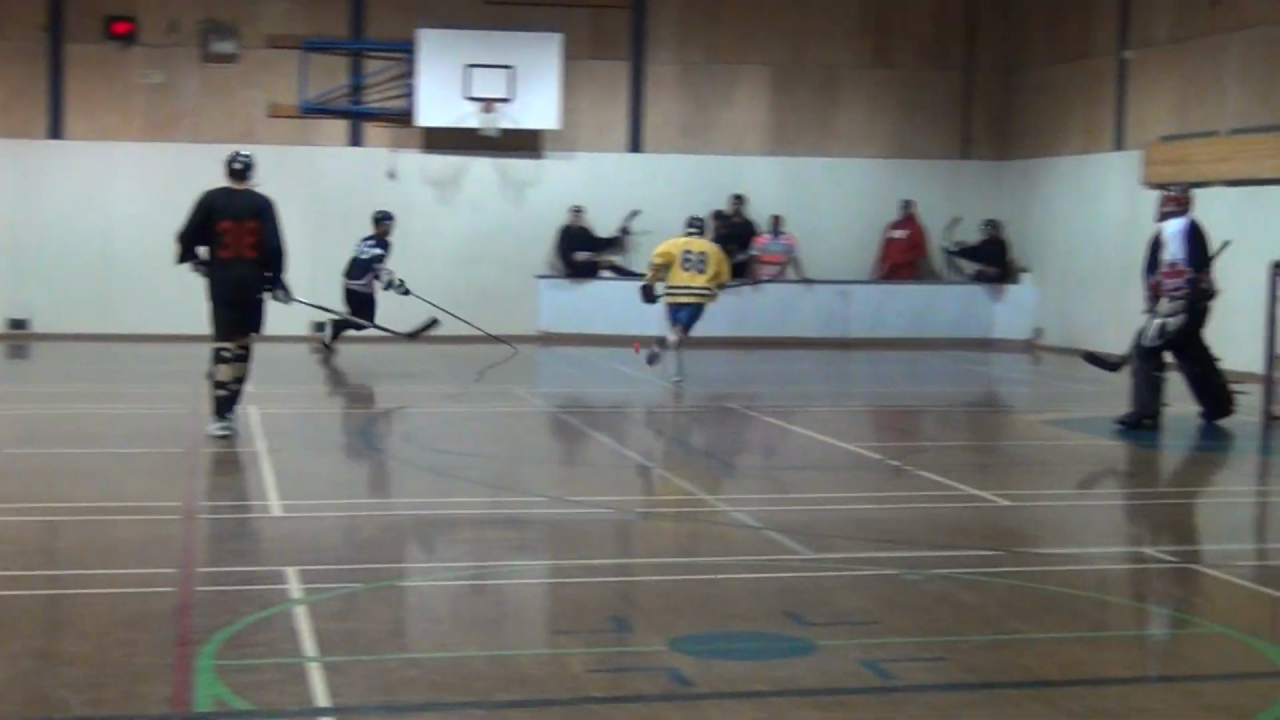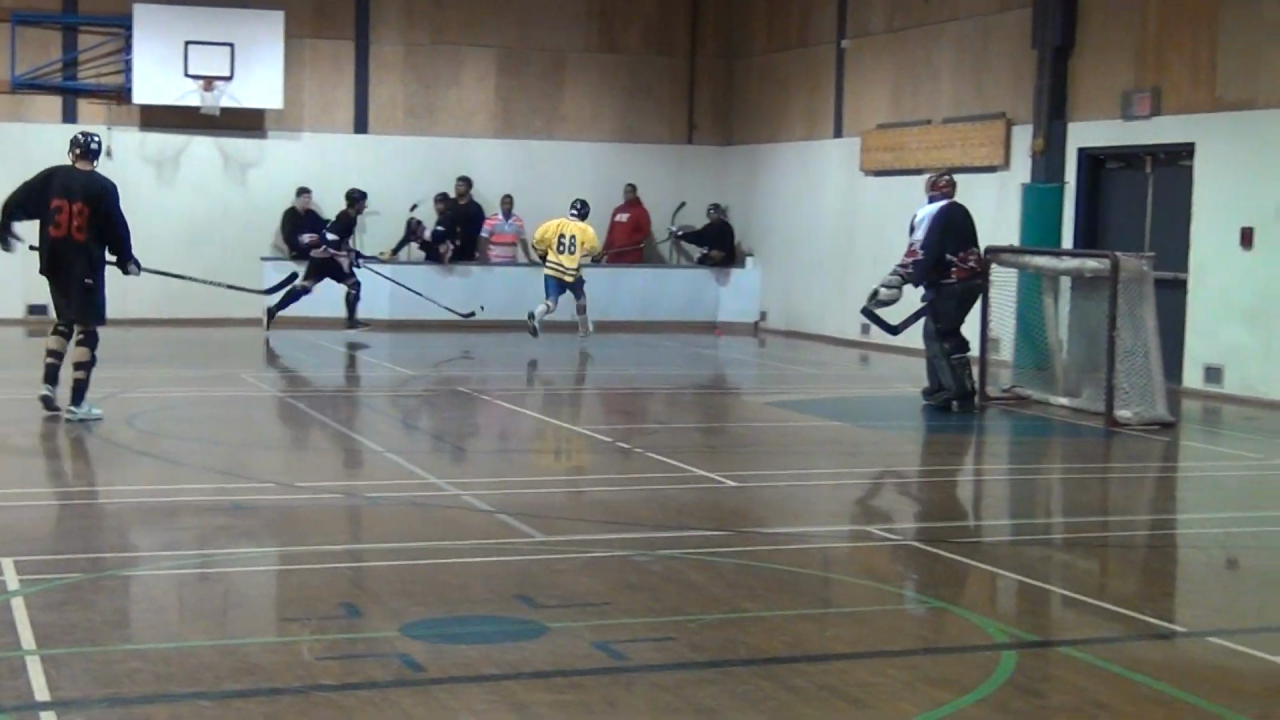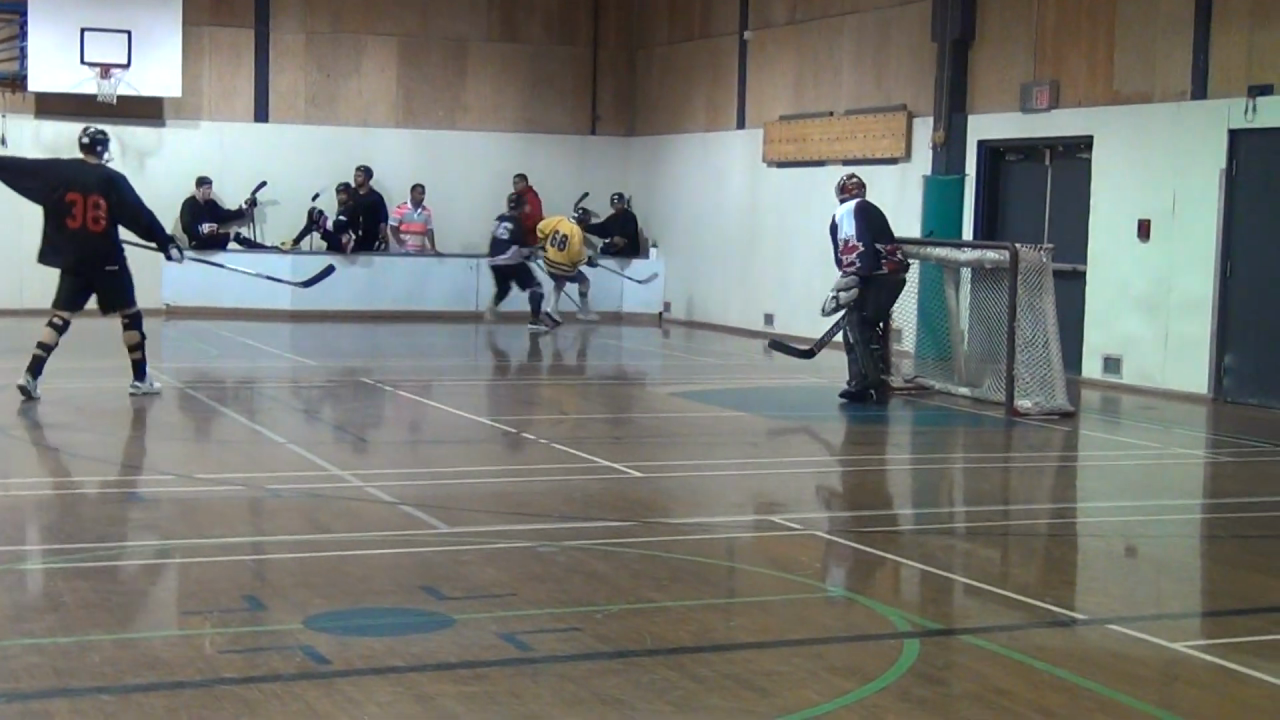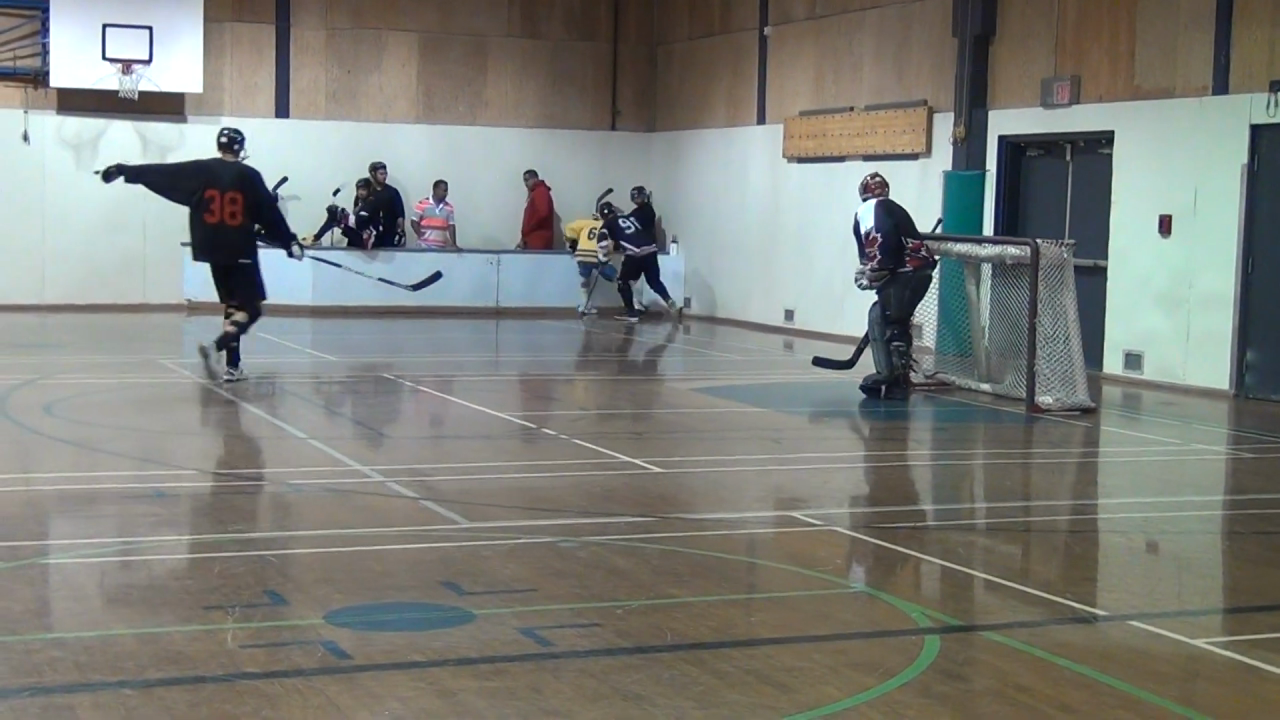
dt=0.7s
person 1, frame 1
left shoulder: (212, 199)
right shoulder: (262, 203)
left elbow: (188, 237)
right elbow: (273, 246)
left wrist: (193, 258)
right wrist: (276, 281)
left hip: (223, 284)
right hip: (253, 285)
left knee: (224, 346)
right knee: (243, 344)
left ankle: (221, 417)
right ankle: (228, 410)
person 1, frame 2
left shoulder: (51, 176)
right shoulder: (104, 187)
right elbow: (116, 229)
right wrist: (126, 259)
left hip: (55, 265)
right hip: (86, 268)
left knee: (63, 324)
right knee: (87, 330)
left ankle: (48, 386)
right ankle: (78, 404)
person 1, frame 3
left shoulder: (60, 172)
right shoulder: (113, 179)
right elbow: (139, 215)
right wrist: (167, 243)
left hip: (72, 259)
right hip: (107, 258)
left knee: (61, 315)
right knee: (130, 314)
left ankle: (32, 375)
right ankle: (140, 379)
person 1, frame 4
left shoulder: (200, 170)
right shoulder: (249, 175)
left elbow: (162, 171)
right elbow: (269, 213)
left wrist: (124, 170)
right wrist: (289, 241)
left hip: (215, 249)
right hip: (241, 250)
left knee: (231, 305)
right knee: (251, 306)
left ankle: (232, 367)
right ankle: (213, 347)
person 2, frame 1
left shoulder: (1173, 229)
right shoulder: (1191, 229)
left elbow: (1176, 272)
left wrist: (1168, 309)
left hip: (1176, 306)
right hip: (1194, 303)
left knee: (1147, 351)
right knee: (1194, 355)
left ankle: (1145, 414)
right ankle: (1219, 405)
person 2, frame 2
left shoulder: (930, 214)
right shoulder: (960, 212)
left elbow: (919, 254)
left wrist: (893, 284)
left hip: (951, 285)
right hip: (969, 281)
left knee: (942, 336)
right knee: (940, 333)
left ankle: (960, 393)
right ankle: (939, 387)
person 2, frame 3
left shoulder: (847, 211)
right shoulder: (870, 210)
left elbow: (854, 249)
left wrist: (844, 287)
right wrist: (853, 285)
left hip: (880, 276)
right hip: (891, 274)
left knee: (859, 324)
right knee: (867, 325)
left ankle: (870, 383)
right ankle: (876, 383)
person 2, frame 4
left shoulder: (869, 209)
right shoulder: (892, 209)
left elbow: (880, 238)
left wrist: (875, 272)
right wrist: (869, 271)
left hip: (905, 273)
right hip: (918, 271)
left knee: (882, 320)
right knee: (895, 322)
left ankle: (888, 376)
right ankle: (898, 379)
